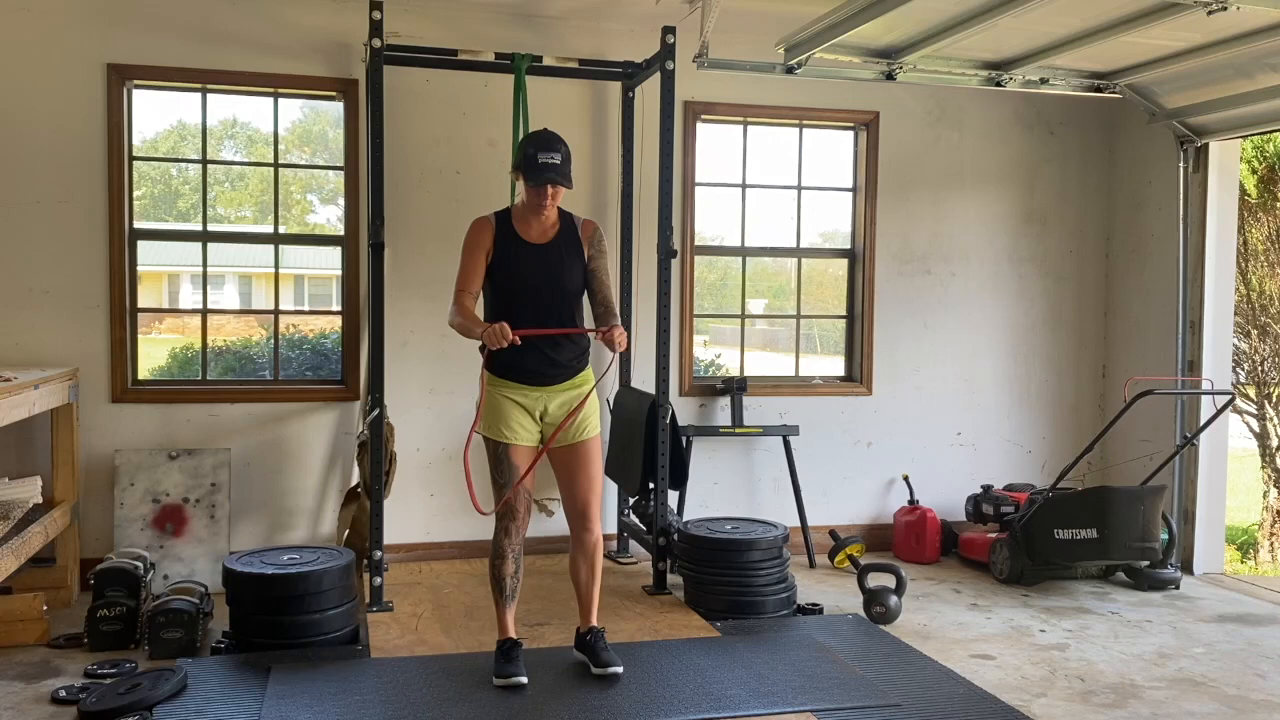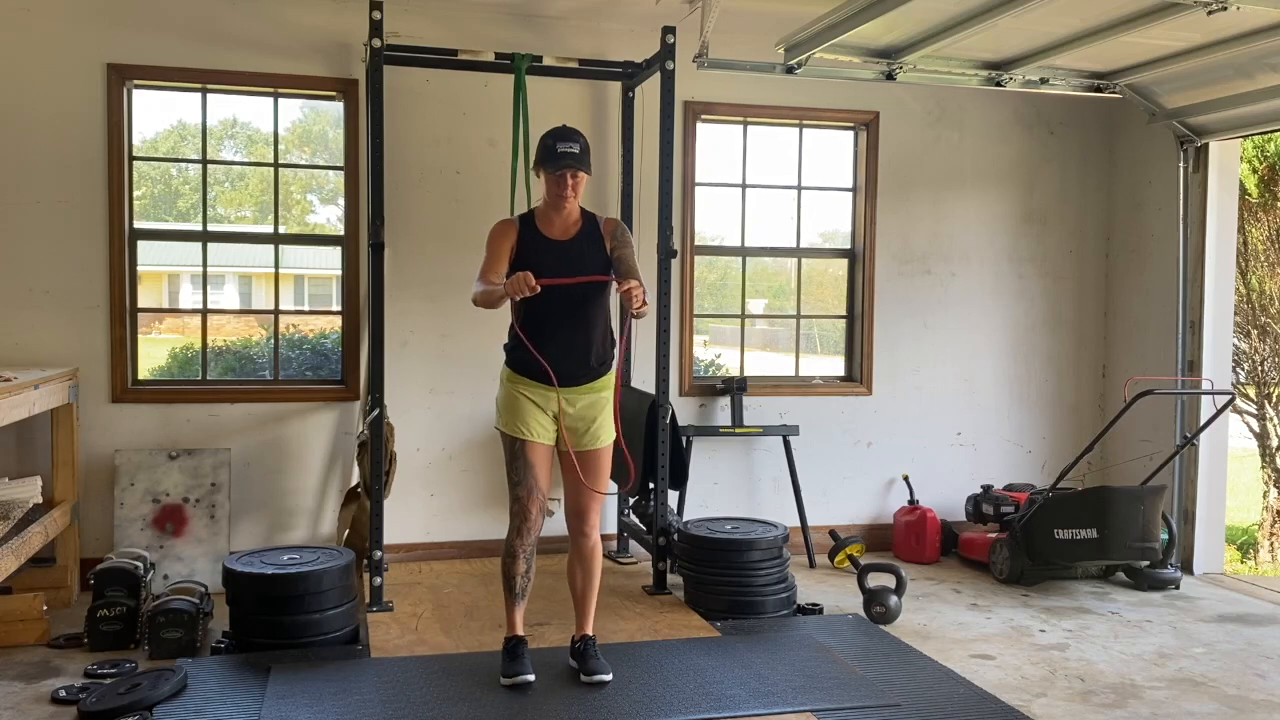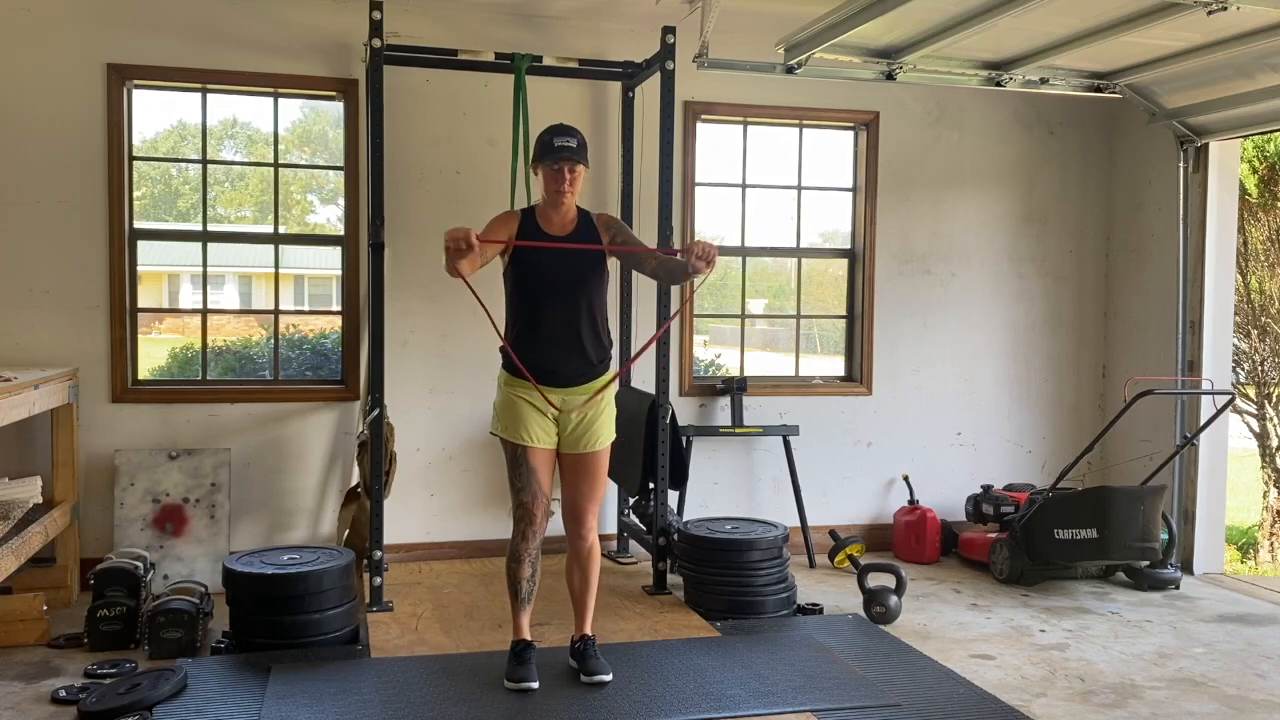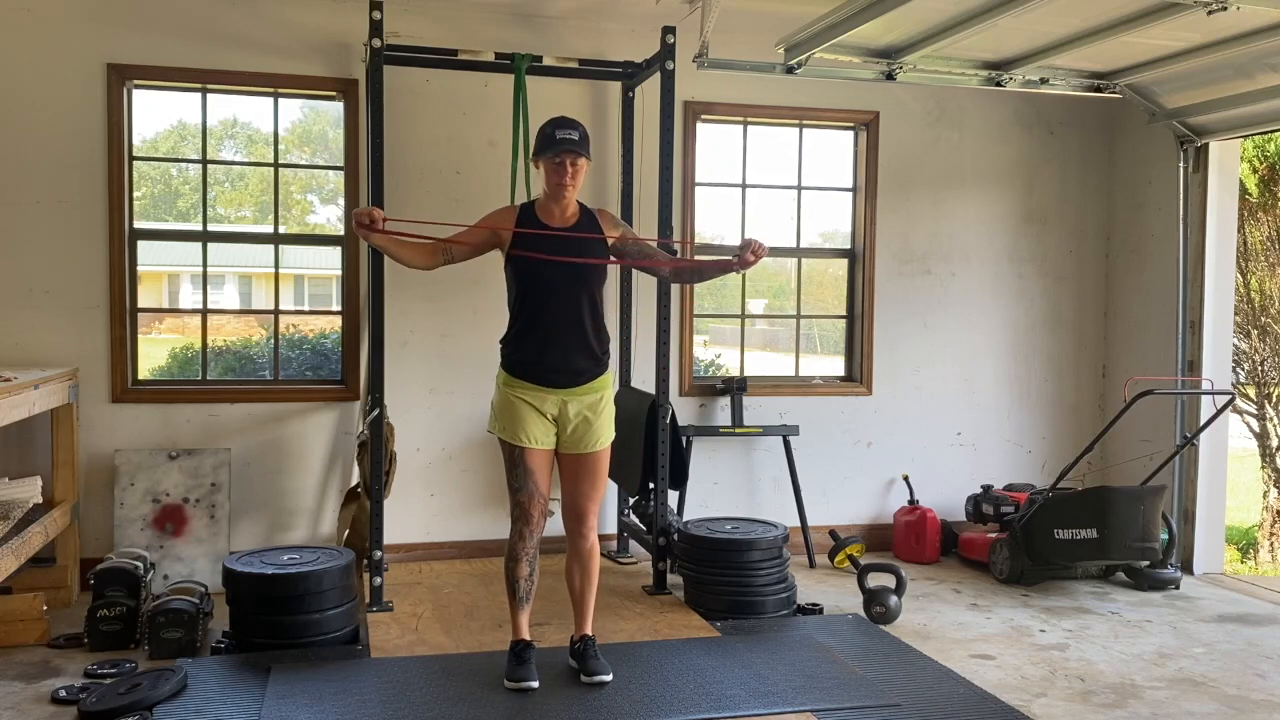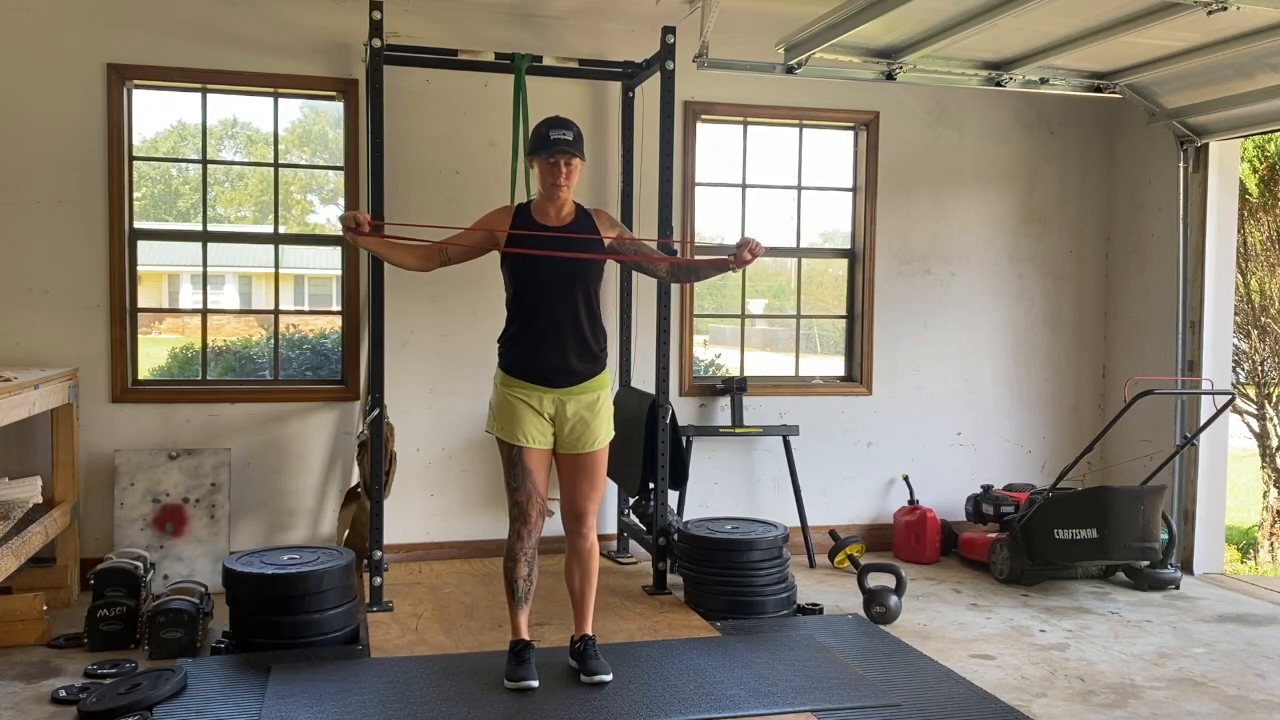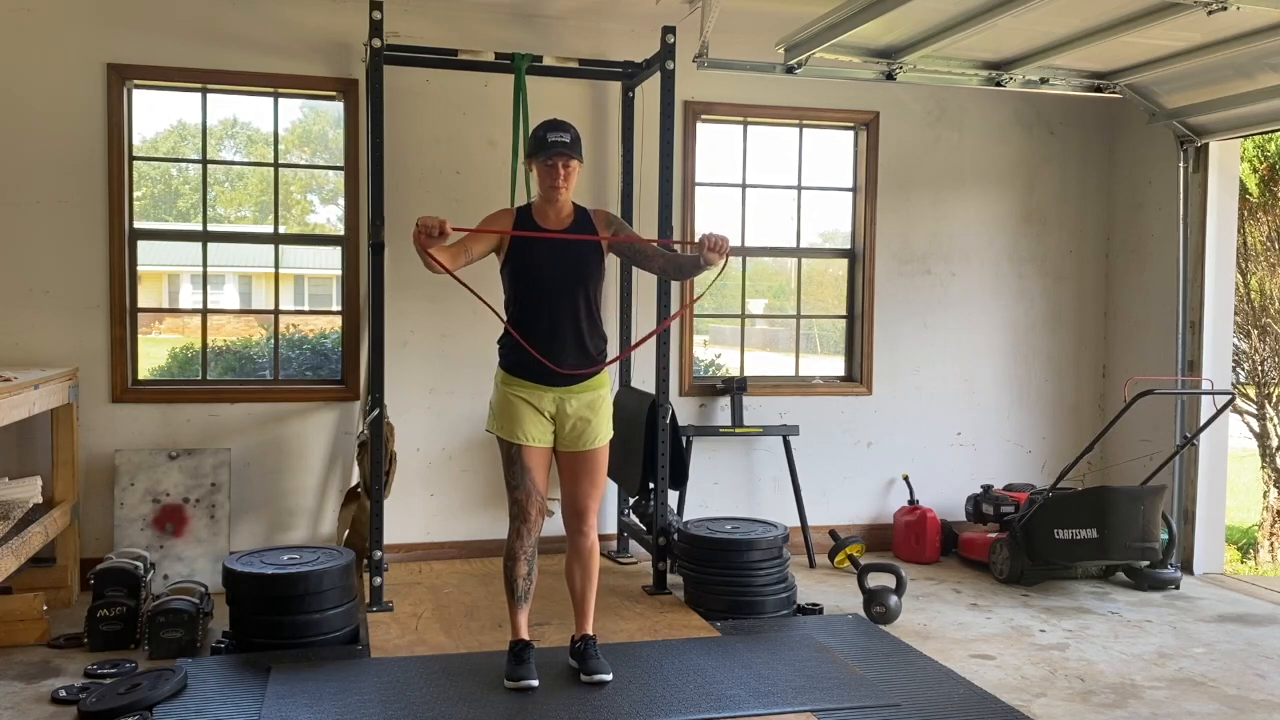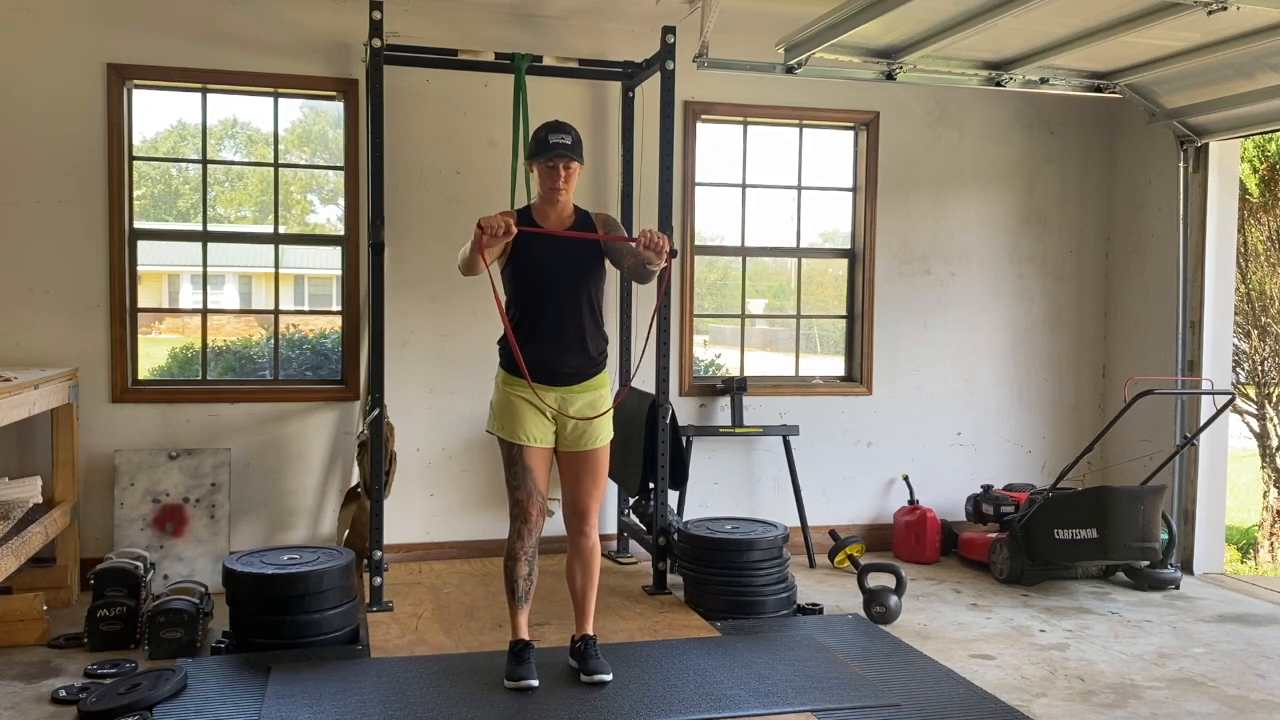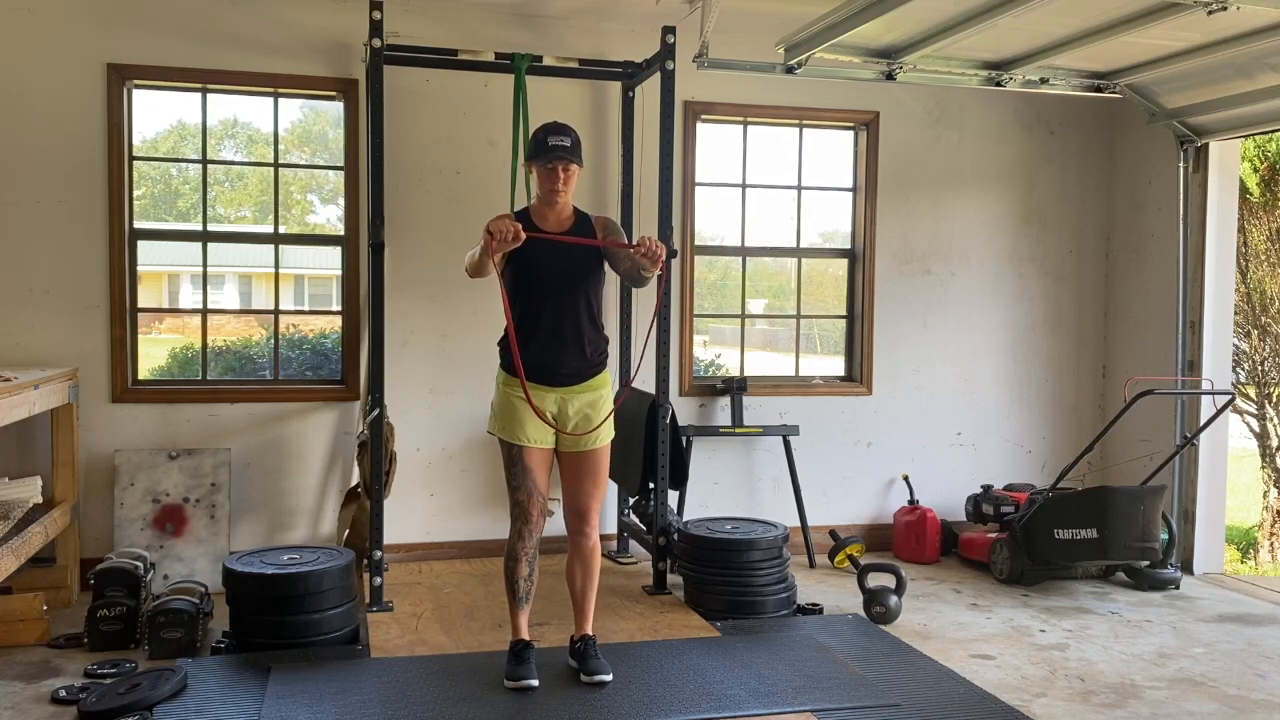
dt=0.5s
person 1, frame 1
left shoulder: (586, 233)
right shoulder: (486, 231)
left elbow: (603, 301)
right elbow: (458, 309)
left wrist: (613, 327)
right wrist: (481, 329)
left hip: (574, 390)
right hip: (508, 390)
left knee: (587, 519)
right knee: (512, 520)
left ankle: (590, 630)
right ankle: (508, 641)
person 1, frame 2
left shoulder: (610, 232)
right shoulder: (510, 231)
left elbow: (633, 285)
right elbow: (480, 292)
left wrist: (636, 296)
right wrist: (506, 288)
left hip: (593, 392)
right hip: (528, 389)
left knee: (587, 524)
right knee: (526, 518)
left ankle: (584, 638)
right ankle: (515, 639)
person 1, frame 3
left shoulder: (603, 228)
right shoulder: (511, 225)
left elbow: (660, 267)
right elbow: (458, 263)
left wrist: (694, 263)
right wrist: (457, 255)
left hip: (591, 392)
right hip: (526, 391)
left knee: (584, 525)
right knee: (530, 521)
left ankle: (584, 639)
right ankle: (521, 643)
person 1, frame 4
left shoulder: (605, 227)
right shoulder: (509, 222)
left elbow: (671, 268)
right elbow: (433, 256)
left wrist: (734, 262)
right wrist: (375, 236)
left hip: (590, 392)
right hip: (524, 392)
left knee: (584, 524)
right knee: (527, 521)
left ankle: (584, 639)
right ankle: (521, 643)
person 1, frame 5
left shoulder: (601, 225)
right shoulder: (505, 223)
left elbow: (667, 269)
right elbow: (430, 257)
left wrist: (728, 262)
right wrist: (365, 238)
left hip: (587, 391)
right hip: (522, 391)
left knee: (583, 523)
right knee: (525, 522)
left ankle: (584, 639)
right ankle: (520, 643)
person 1, frame 6
left shoulder: (602, 226)
right shoulder: (506, 224)
left elbow: (664, 264)
right elbow: (448, 260)
left wrist: (704, 258)
right wrist: (426, 243)
left hip: (587, 390)
right hip: (522, 390)
left knee: (584, 522)
right knee: (526, 520)
left ankle: (584, 637)
right ankle: (520, 642)
person 1, frame 7
left shoulder: (601, 226)
right shoulder: (509, 225)
left elbow: (640, 270)
right elbow: (468, 266)
left wrist: (654, 257)
right wrist: (480, 244)
left hip: (588, 390)
right hip: (523, 390)
left knee: (585, 522)
right knee: (526, 520)
left ankle: (584, 638)
right ankle: (520, 642)
person 1, frame 8
left shoulder: (600, 229)
right shoulder: (508, 226)
left elbow: (633, 274)
right elbow: (473, 267)
left wrist: (648, 263)
right wrist: (489, 250)
left hip: (589, 391)
right hip: (523, 391)
left knee: (586, 522)
right knee: (527, 521)
left ankle: (584, 638)
right ankle: (520, 642)
